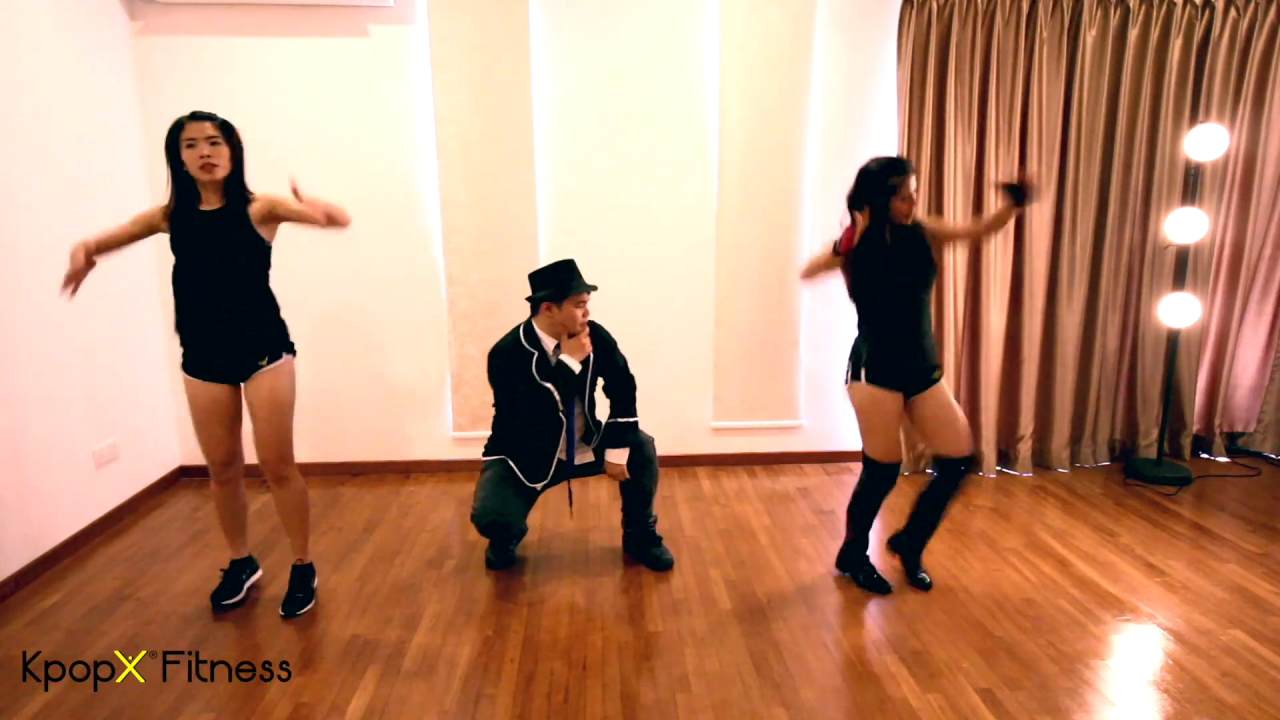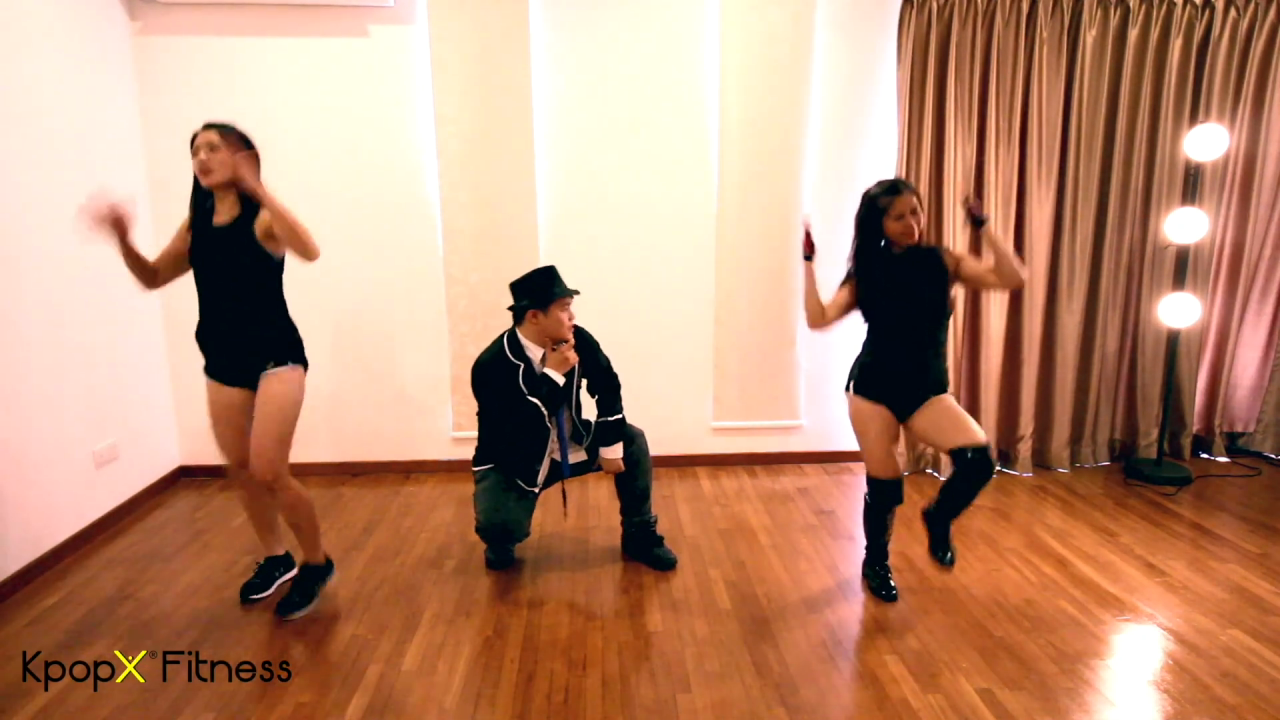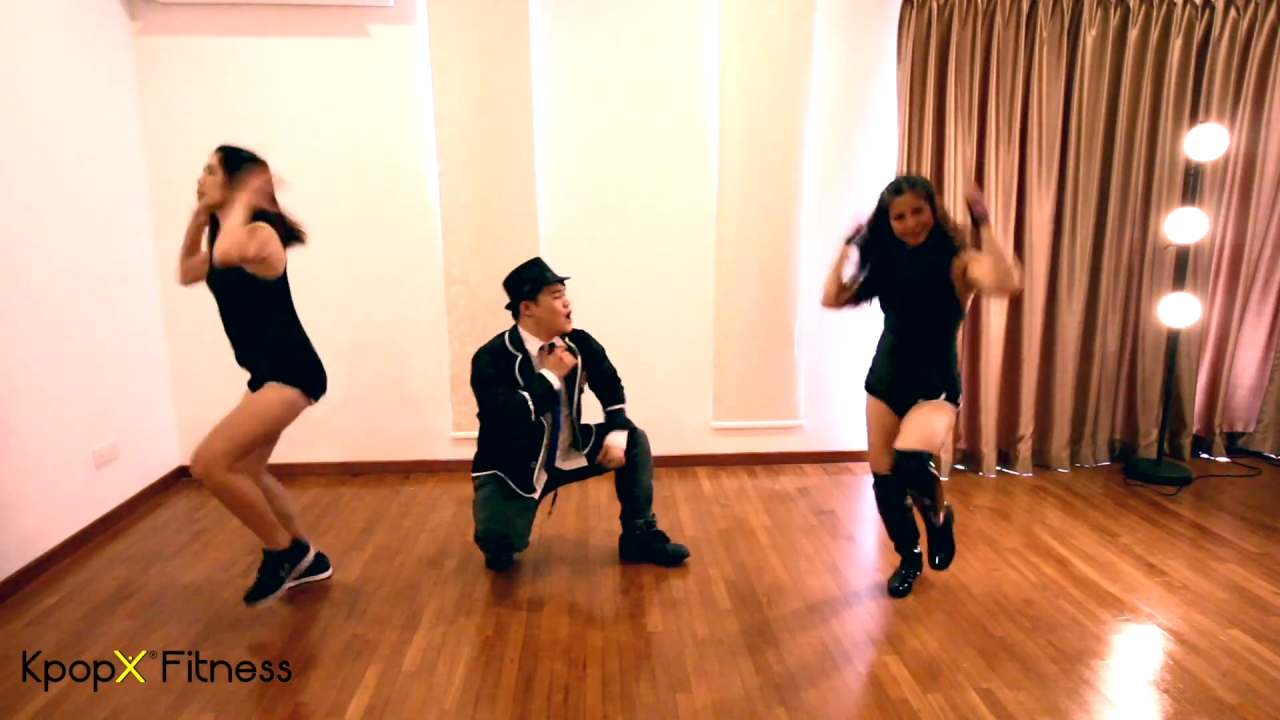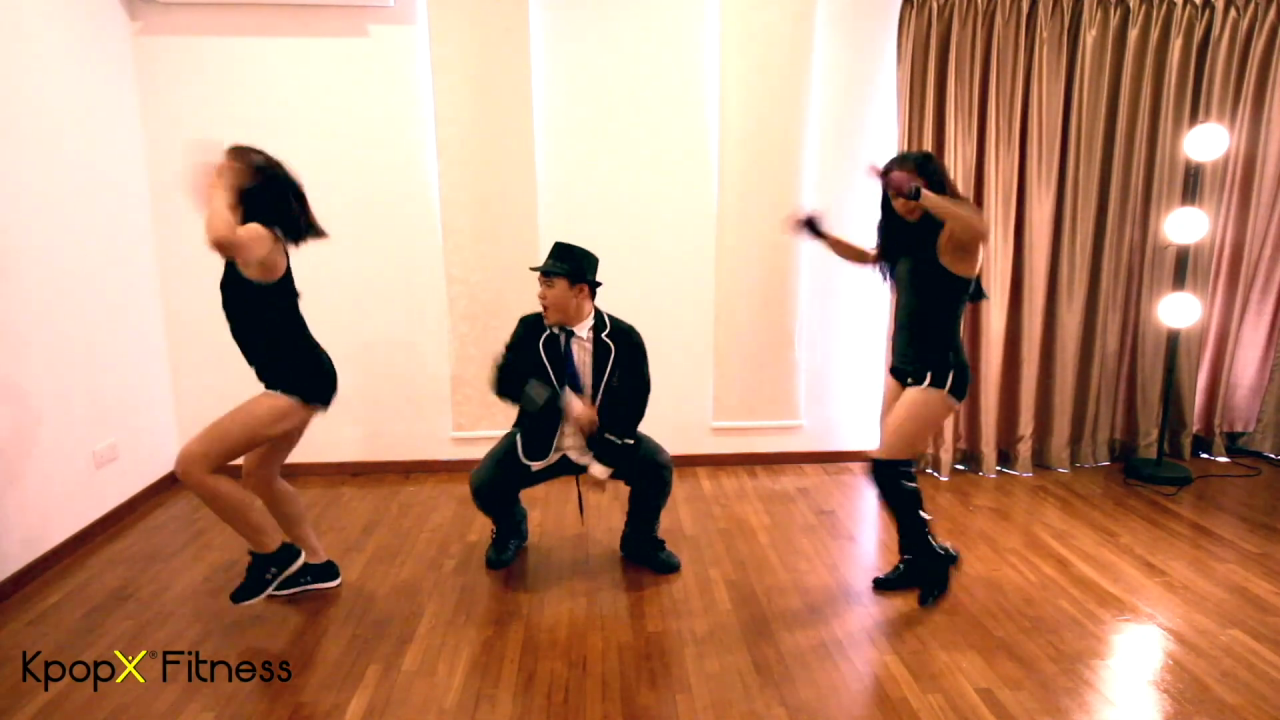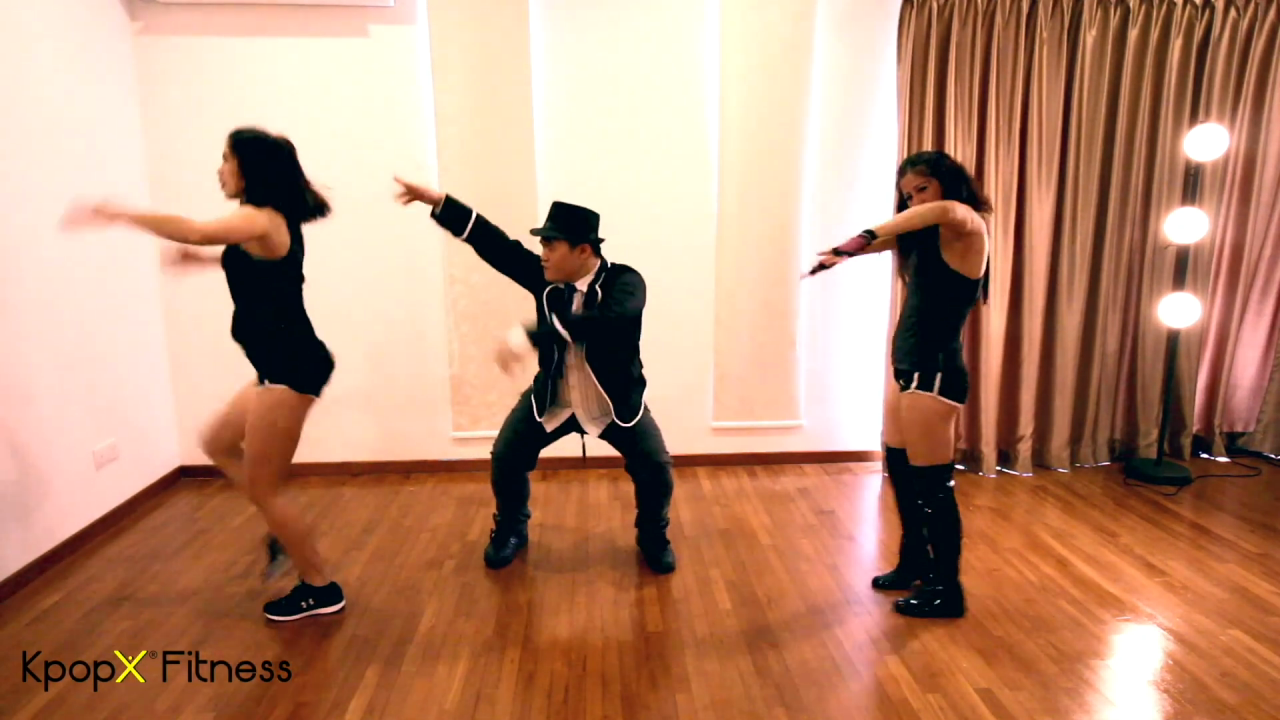
dt=0.4s
person 1, frame 1
left shoulder: (259, 206)
right shoulder: (171, 214)
left elbow: (339, 218)
right elbow: (106, 240)
left wrist: (311, 209)
right wrist: (85, 252)
left hip: (265, 347)
right hip: (204, 355)
left knee: (277, 466)
right knee: (223, 467)
left ankle: (303, 569)
right ankle: (240, 563)
person 1, frame 2
left shoulder: (263, 217)
right shoulder: (196, 225)
left elbow: (308, 250)
right elbow: (153, 278)
left wrist: (261, 192)
right wrist: (123, 237)
left hip: (276, 354)
right hip: (223, 360)
left knee: (269, 472)
right knee: (244, 473)
left ankle: (316, 562)
right ankle: (276, 559)
person 1, frame 3
left shoulder: (257, 234)
right shoulder: (227, 248)
left elbow: (230, 253)
right elbow: (189, 274)
left wrist: (242, 202)
right wrist: (199, 215)
left hip: (291, 375)
right hip: (267, 373)
left knee: (208, 463)
right knee: (244, 472)
left ankle: (282, 548)
right ankle: (305, 557)
person 1, frame 4
left shoulder: (255, 236)
right shoulder: (251, 236)
left elbow: (219, 234)
left wrist: (218, 190)
right wrist: (217, 191)
left hip: (297, 382)
right hip: (296, 377)
left knee: (192, 465)
right knee: (257, 477)
left ankle: (273, 550)
right ankle: (315, 563)
person 1, frame 5
left shoulder: (260, 219)
right shoulder: (274, 222)
left elbow: (180, 226)
left wrist: (115, 212)
left hip: (291, 368)
right hip: (283, 361)
left knee: (258, 487)
right knee: (217, 444)
left ankle: (321, 588)
right ankle: (287, 534)
person 2, frame 1
left shoulder: (920, 231)
right shoulder: (857, 244)
left elbow: (981, 230)
right elbow: (810, 275)
left wrist: (1013, 201)
right wrist: (842, 251)
left hip: (923, 367)
right hip: (874, 370)
left knee: (959, 462)
right knee: (883, 469)
left ankle: (910, 544)
right ankle: (853, 553)
person 2, frame 2
left shoulder: (942, 262)
right shoulder: (866, 272)
left elbow: (1014, 281)
right elbow: (818, 321)
left wrist: (984, 231)
right wrist: (810, 264)
left hip: (929, 390)
right hip: (872, 387)
left knee: (978, 460)
right knee: (885, 486)
left ankle: (939, 517)
right ankle: (874, 563)
person 2, frame 3
left shoulder: (957, 261)
right shoulder: (885, 264)
left elbow: (1009, 287)
right elbow: (831, 300)
left wrist: (983, 228)
right wrist: (849, 247)
left hip: (935, 390)
right hip: (883, 385)
left knee: (912, 464)
right knee: (885, 483)
left ankle: (938, 519)
right ankle: (910, 558)
person 2, frame 4
left shoulder: (953, 235)
right shoulder: (905, 236)
left elbow: (979, 230)
right elbow: (866, 256)
left wrist: (920, 193)
right wrist: (822, 233)
left hip: (939, 372)
right hip: (904, 369)
left knee: (892, 470)
right knee: (886, 471)
left ankle: (934, 557)
right ankle: (914, 558)
person 2, frame 5
left shoulder: (966, 226)
right shoulder: (928, 231)
left elbow: (945, 209)
right elbow: (897, 234)
left wrist: (864, 237)
right wrist: (841, 252)
left hip: (935, 372)
right hip: (908, 368)
left knee: (932, 481)
right knee: (899, 468)
left ankle: (946, 589)
right ankle: (911, 564)
person 3, frame 1
left shoulder: (593, 336)
right shoulder: (507, 353)
left elbow: (622, 388)
right elbow: (529, 417)
left wrist: (617, 449)
right wrist: (568, 362)
left hip: (582, 447)
right hip: (522, 457)
left knee: (641, 448)
right knee: (490, 519)
left ankle: (639, 536)
right ankle: (506, 537)
person 3, frame 2
left shoulder: (577, 341)
right shoulder: (492, 365)
left elbow: (607, 386)
right elbow: (517, 431)
left wrist: (610, 445)
right wrist: (553, 376)
left hip: (570, 446)
right hip: (511, 463)
left knee: (631, 440)
right knee: (499, 527)
left ankle: (639, 535)
right ankle: (502, 542)
person 3, frame 3
left shoulder: (580, 342)
right shoulder: (492, 358)
left elbow: (609, 382)
right elbow: (506, 421)
left wrist: (616, 434)
right wrist: (550, 376)
left hip: (574, 452)
right hip: (511, 468)
left knee: (634, 440)
right knee: (495, 538)
left ankle: (639, 537)
right ankle: (504, 541)
person 3, frame 4
left shoulder: (624, 340)
right shoulder: (531, 329)
left elbow: (633, 404)
right elbow: (508, 381)
left wrist: (603, 459)
right wrist: (562, 404)
left hip: (607, 439)
right hip: (541, 439)
left knee: (656, 466)
right knee: (487, 484)
left ankle: (639, 542)
right ankle: (509, 533)
person 3, frame 5
left shoulder: (625, 282)
right shoulder: (545, 276)
left elbow: (598, 322)
right elbow: (496, 245)
left wrist: (528, 336)
right wrist: (439, 201)
left hip: (616, 401)
right hip: (552, 399)
left knee: (655, 467)
right knee: (507, 456)
left ankle: (653, 538)
right ankle: (512, 531)
